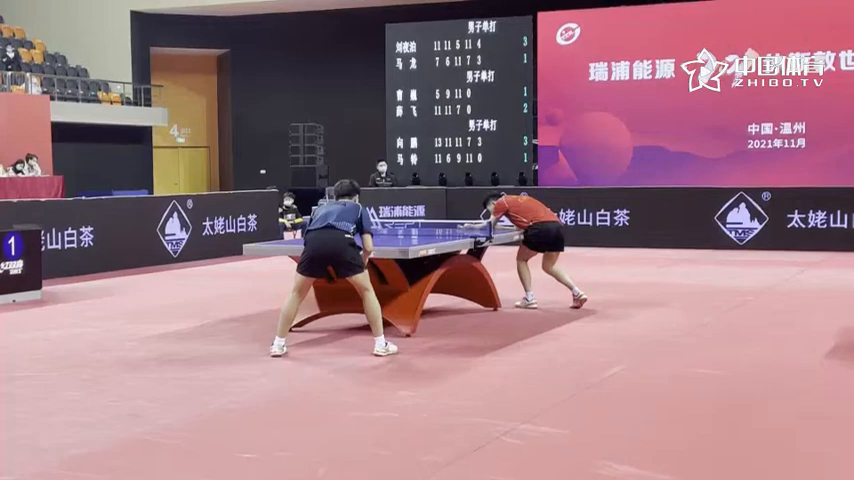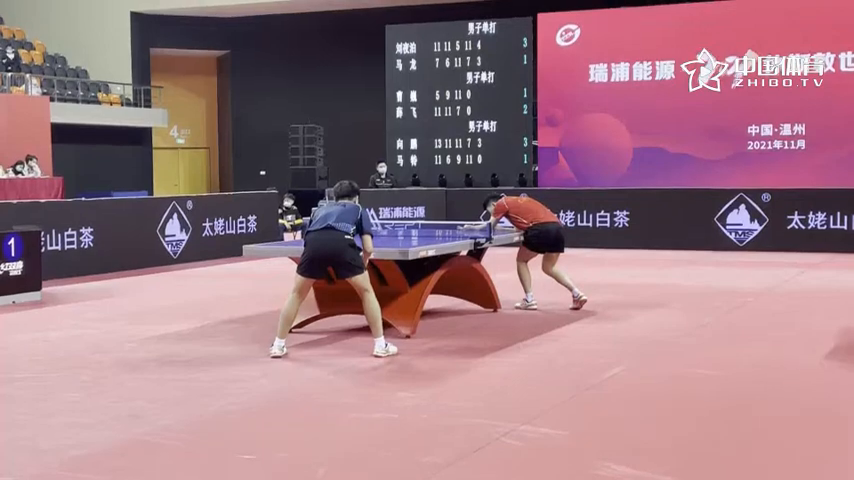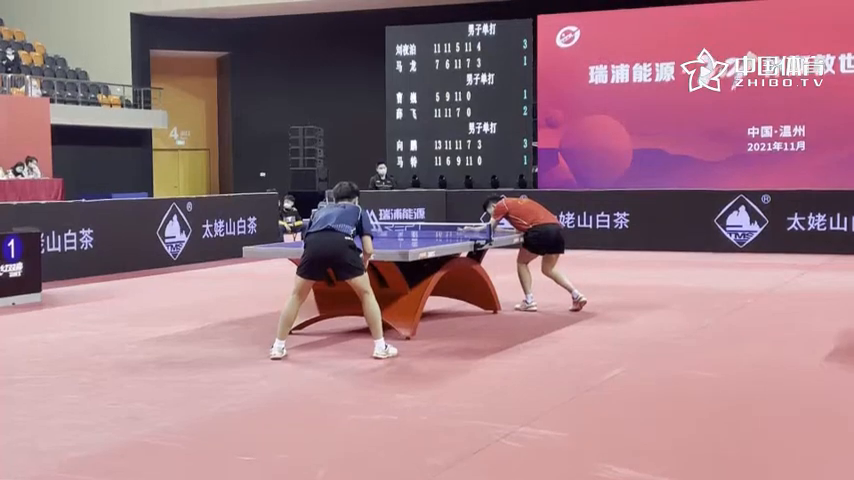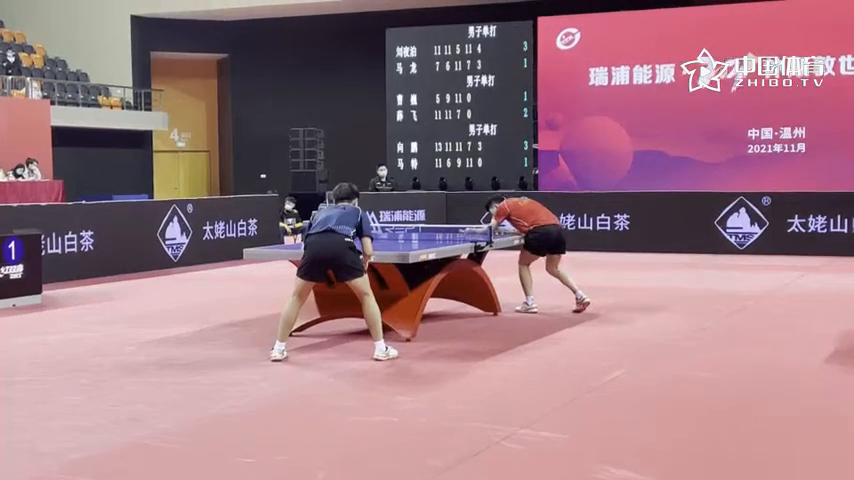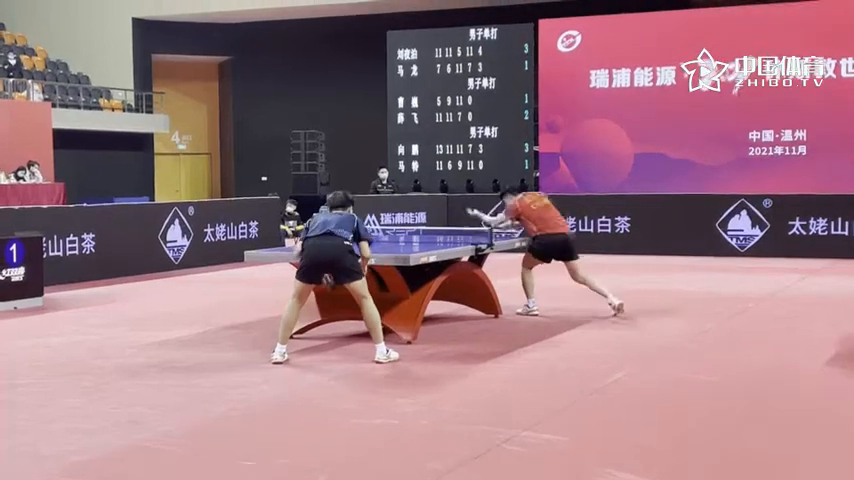
dt=0.3s
person 1, frame 1
left shoulder: (321, 208)
right shoulder: (358, 209)
left elbow: (310, 235)
right elbow: (368, 247)
left wrist: (323, 264)
right wrist: (361, 264)
left hip: (314, 242)
right hip: (342, 242)
left knee: (297, 293)
right knee: (367, 291)
left ankle: (278, 344)
right ankle: (381, 344)
person 1, frame 2
left shoulder: (321, 209)
right shoulder: (358, 210)
left elbow: (310, 237)
right elbow: (368, 248)
left wrist: (323, 266)
right wrist: (361, 265)
left hip: (314, 243)
right hip: (342, 243)
left knee: (297, 294)
right knee: (367, 292)
left ankle: (278, 345)
right ankle: (380, 345)
person 1, frame 3
left shoulder: (321, 211)
right shoulder: (358, 211)
left elbow: (308, 239)
right elbow: (368, 249)
left wrist: (323, 266)
right wrist: (362, 265)
left hip: (314, 245)
right hip: (341, 245)
left knee: (297, 296)
right knee: (366, 294)
left ankle: (278, 347)
right ankle: (380, 347)
person 1, frame 4
left shoulder: (321, 213)
right shoulder: (358, 212)
left elbow: (307, 241)
right elbow: (368, 251)
left wrist: (323, 268)
right wrist: (362, 266)
left hip: (314, 246)
right hip: (341, 246)
left knee: (297, 298)
right knee: (366, 295)
left ankle: (278, 349)
right ankle: (381, 349)
person 1, frame 5
left shoulder: (315, 219)
right shoulder: (353, 219)
left elbow: (299, 249)
right elbow: (366, 254)
left wrist: (318, 271)
right wrist: (361, 269)
left hip: (312, 249)
right hip: (339, 249)
left knee: (296, 300)
right knee: (364, 298)
left ankle: (279, 351)
right ankle: (382, 351)
person 2, frame 1
left shoulder: (501, 202)
right shoulder: (518, 200)
left wrist: (473, 226)
left hip: (541, 228)
right hip: (556, 227)
left knee: (521, 260)
right knee: (549, 266)
left ankle: (529, 299)
right ankle: (577, 292)
person 2, frame 2
left shoulder: (501, 203)
right shoulder: (518, 201)
left elbow: (490, 227)
left hip: (541, 230)
right hip: (557, 227)
left knee: (521, 261)
right knee: (549, 267)
left ankle: (529, 300)
right ankle: (577, 293)
person 2, frame 3
left shoulder: (501, 205)
right shoulder: (518, 203)
left elbow: (489, 228)
left hip: (541, 231)
right hip: (556, 229)
left knee: (522, 262)
right knee: (548, 269)
left ankle: (529, 301)
right ankle: (577, 295)
person 2, frame 4
left shoulder: (503, 206)
right shoulder: (521, 202)
left elbow: (491, 229)
left hip: (541, 232)
right hip: (557, 229)
left knee: (523, 264)
right knee: (552, 268)
left ankle: (530, 303)
right ankle: (580, 295)
person 2, frame 5
left shoulder: (516, 205)
right shoulder: (539, 196)
left elbow: (495, 221)
left wrist: (478, 214)
left hip: (545, 238)
right hip: (565, 236)
left knee: (526, 267)
right knee: (579, 276)
left ankle: (531, 306)
right ankle: (612, 299)
